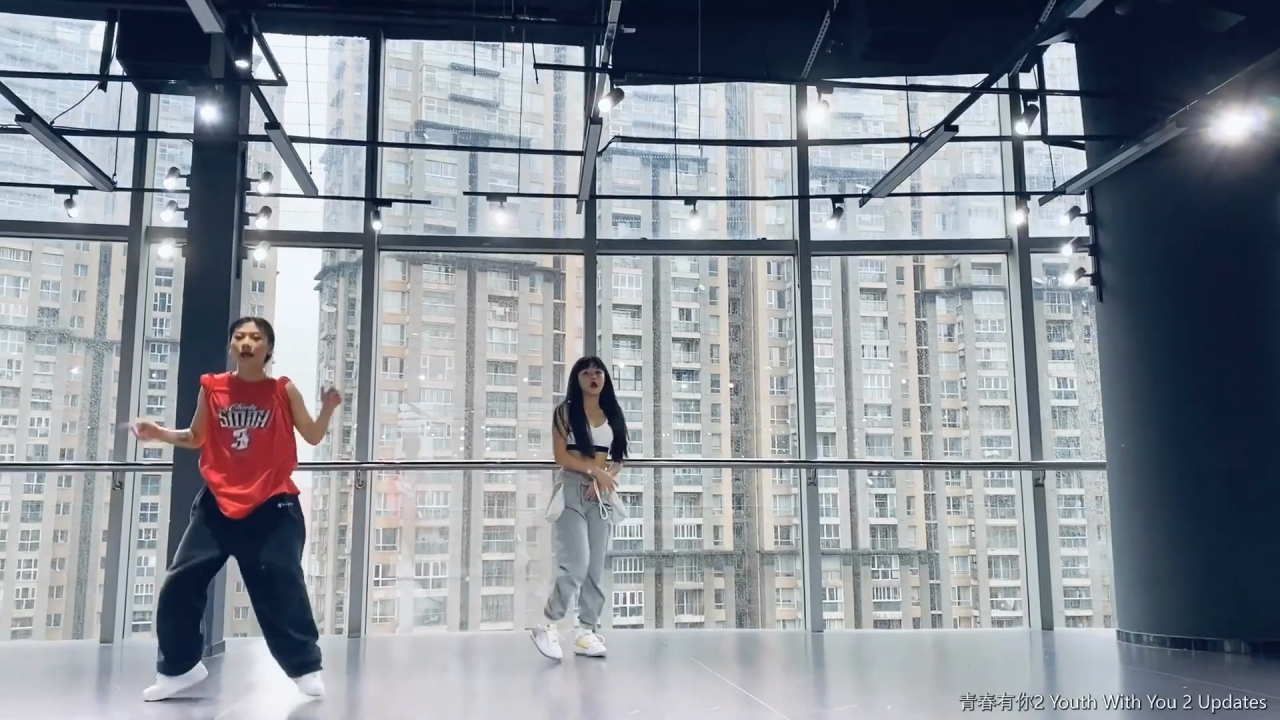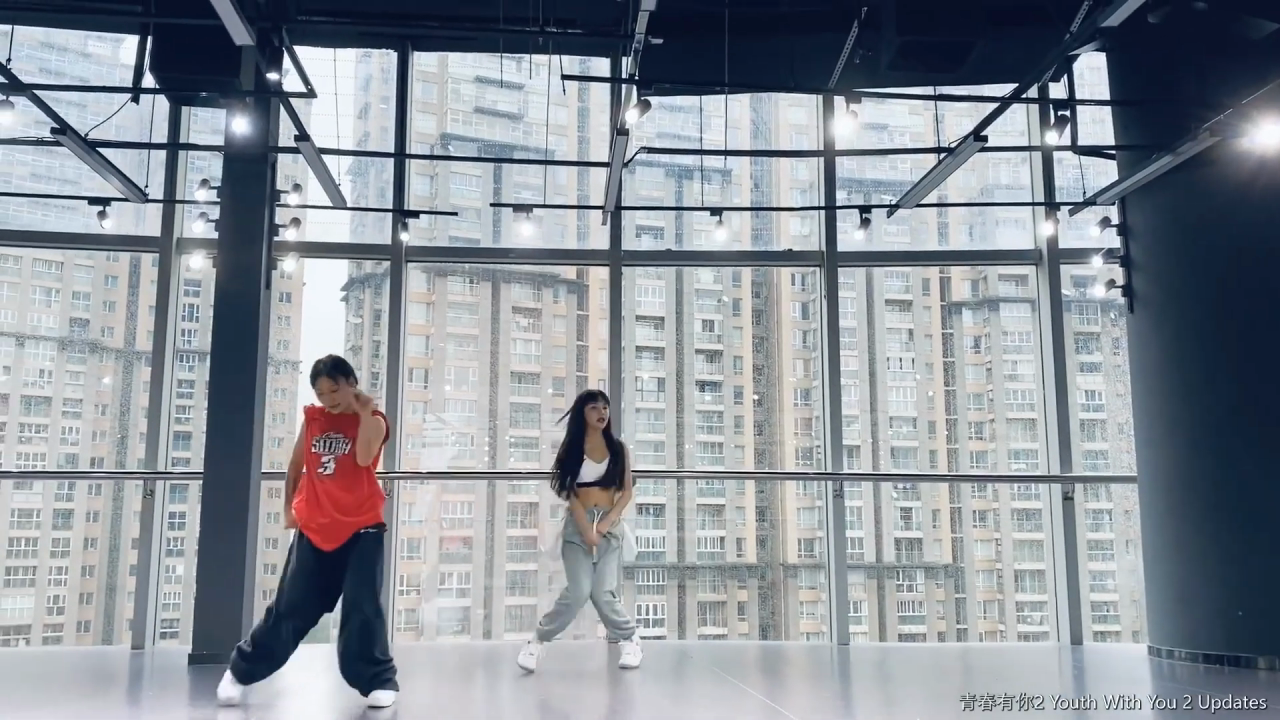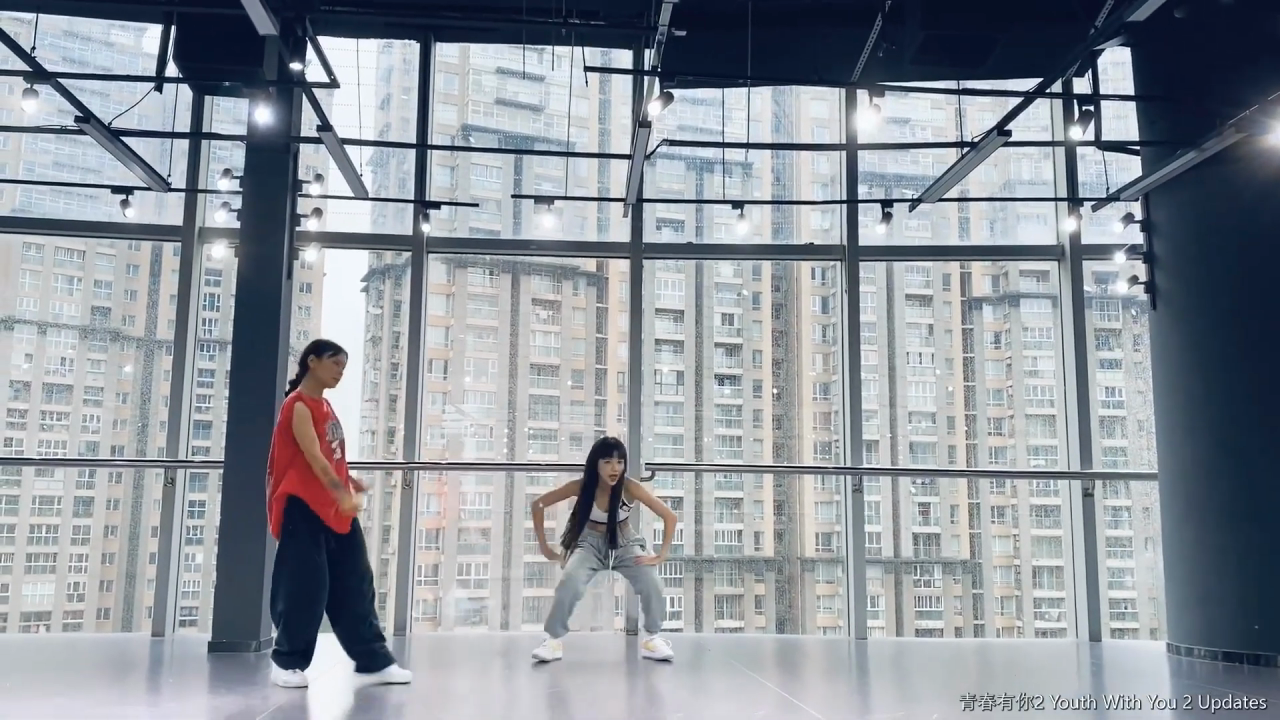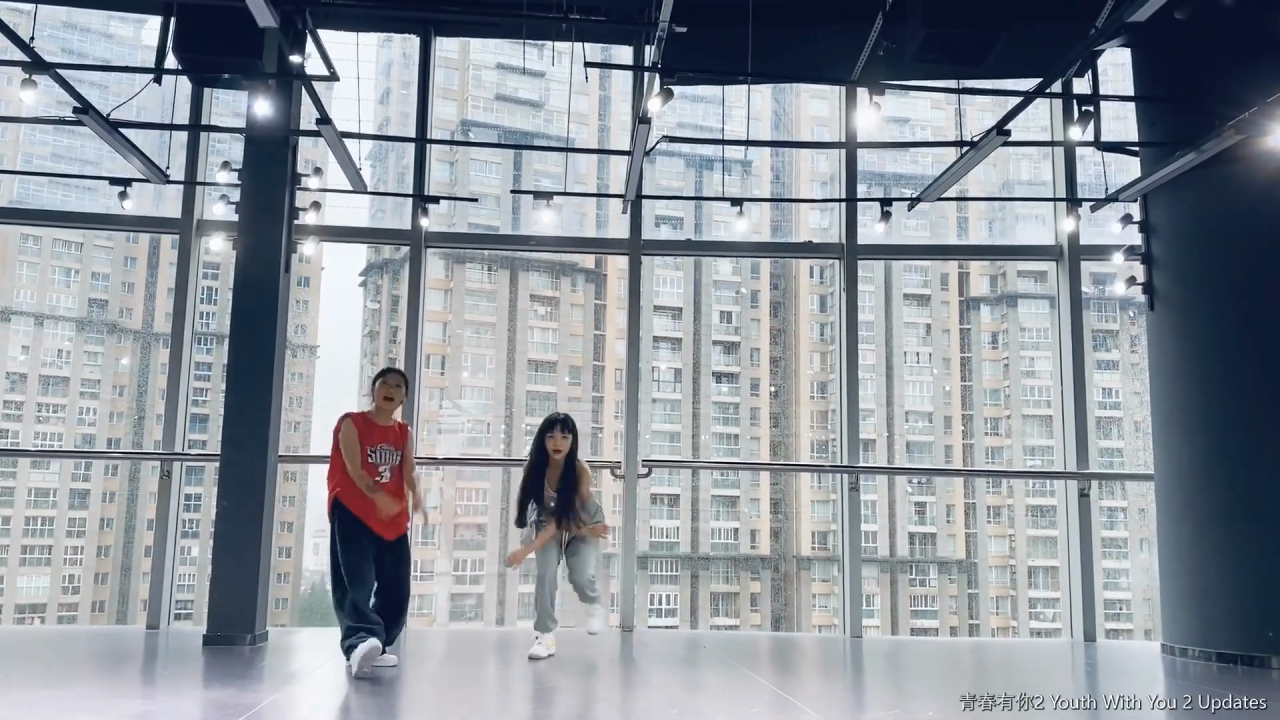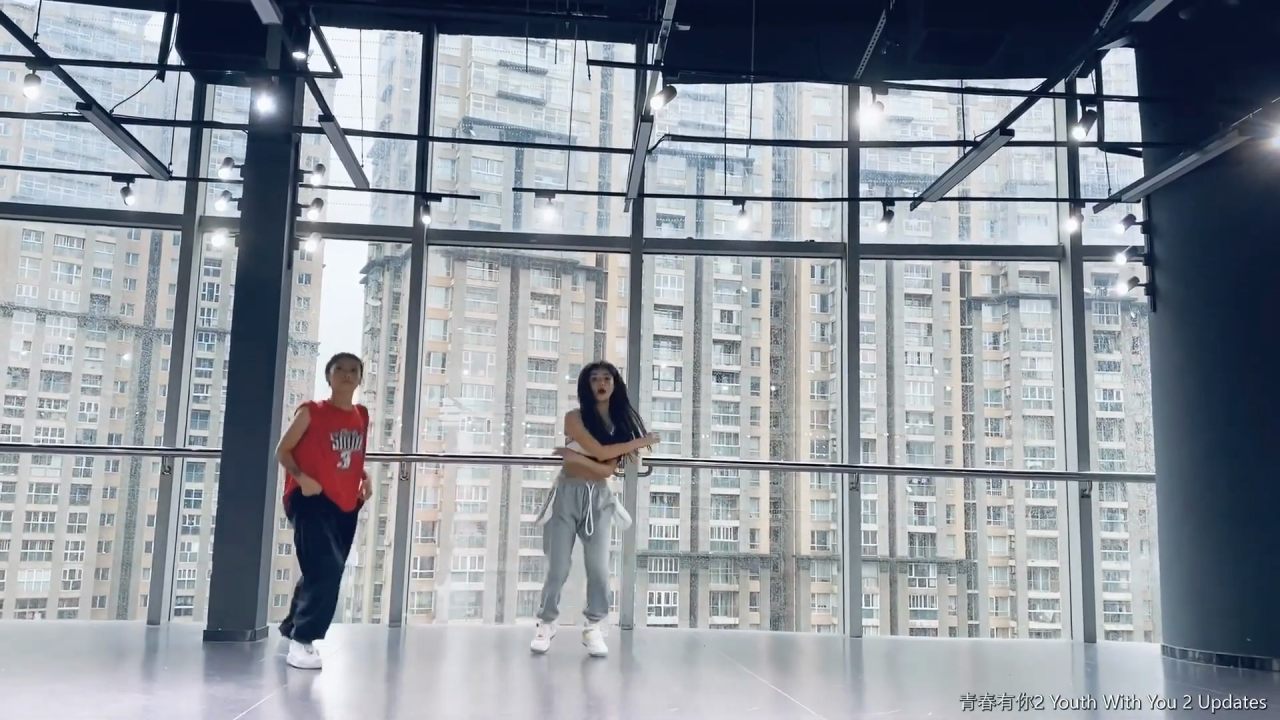
dt=1s
person 1, frame 1
left shoulder: (284, 391)
right shoulder: (211, 388)
left elbow: (313, 437)
right elbow: (195, 437)
left wrist: (327, 410)
right wrist: (160, 433)
left hip: (271, 502)
right hip: (218, 501)
left knee: (281, 580)
right knee: (182, 580)
left ankle: (306, 667)
right ankle: (180, 667)
person 1, frame 2
left shoulder: (372, 422)
right shoulder: (312, 418)
left elbow: (365, 459)
right elbow: (296, 463)
left wrist: (365, 412)
right wrist: (289, 505)
left hip: (361, 530)
right hip: (314, 531)
left knee: (363, 606)
right knee: (290, 608)
left ankle: (379, 682)
right ankle: (241, 671)
person 1, frame 3
left shoulder: (322, 405)
right shoulder: (298, 405)
right elbow: (313, 455)
left wrist: (347, 482)
right wrist: (341, 494)
left hip: (335, 510)
right hip: (302, 507)
left knee: (355, 587)
right knee: (306, 588)
left ankle: (375, 662)
right ankle: (288, 662)
person 1, frame 4
left shoulder: (404, 432)
right shoulder: (351, 423)
left elbow: (408, 472)
right elbow: (353, 469)
left wrist: (415, 497)
right wrist: (378, 497)
left hip: (392, 523)
right hip: (352, 516)
left knee: (396, 592)
right knee: (356, 583)
left ankle: (374, 647)
right ankle: (362, 642)
person 1, frame 5
left shoulder: (362, 417)
right shoulder: (311, 412)
right elbow: (283, 450)
left wrist: (364, 479)
right wrist: (302, 478)
left hip: (345, 504)
right hip: (311, 500)
left knee: (328, 571)
right knee: (325, 568)
left ankle: (294, 631)
right ankle: (302, 642)
person 2, frame 1
left shoulder: (611, 414)
right shoulder: (566, 411)
left elbow: (618, 456)
right elbow: (560, 454)
left wrist: (607, 477)
right wrist: (595, 472)
left hip: (599, 493)
right hip: (573, 489)
left knee: (595, 566)
right knee: (576, 563)
left ankle: (586, 630)
right ankle: (549, 626)
person 2, frame 2
left shoulder: (618, 449)
right shoulder: (571, 449)
left elbow: (627, 490)
right elbow: (568, 493)
left wrist: (610, 519)
right wrist: (587, 527)
left hip: (608, 526)
right hip: (577, 525)
left knee: (602, 593)
right knee: (578, 592)
left ankle: (628, 641)
right ankle: (539, 641)
person 2, frame 3
left shoulder: (630, 487)
right shoulder: (582, 486)
left elbow: (668, 515)
right elbow: (538, 505)
left wrist: (661, 554)
right wrist: (545, 547)
left hip: (625, 545)
right hip: (591, 544)
left knee: (650, 584)
right knee: (570, 585)
left ankle: (652, 638)
right ankle: (554, 639)
person 2, frame 4
left shoulder: (580, 472)
right shoulder: (533, 468)
left elbow: (559, 521)
right elbow: (546, 513)
left wrist: (526, 549)
right wrist: (584, 530)
left hip: (585, 516)
right hip: (548, 517)
left knee: (582, 576)
right knee: (545, 574)
left ankle: (592, 604)
right ankle: (545, 635)
person 2, frame 5
left shoulder: (621, 421)
right shoulder: (574, 418)
left elbow: (609, 467)
right elbow: (598, 452)
left wrist: (578, 459)
right wrist: (640, 442)
left hip: (599, 499)
right hip: (566, 496)
left knee: (598, 568)
right knee: (557, 568)
left ankle: (593, 627)
right ankle: (546, 624)
